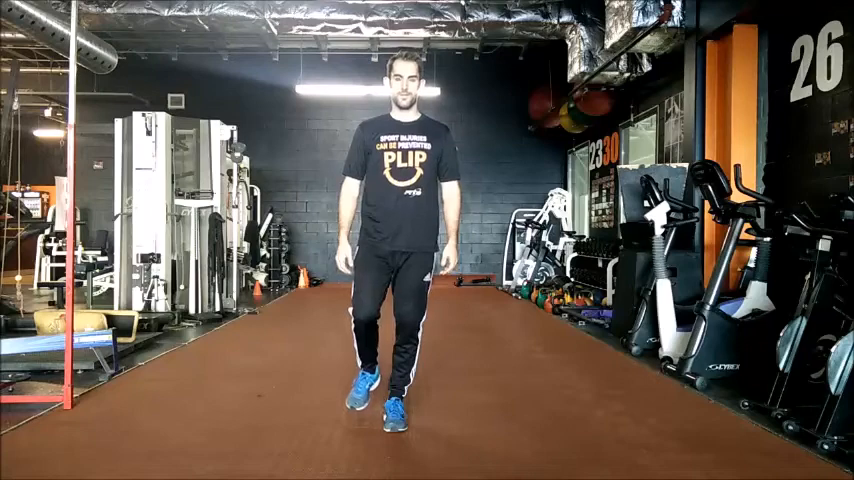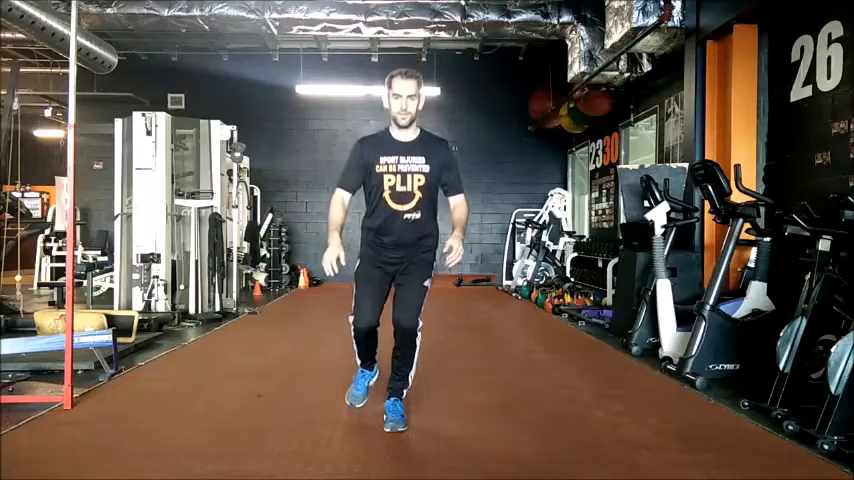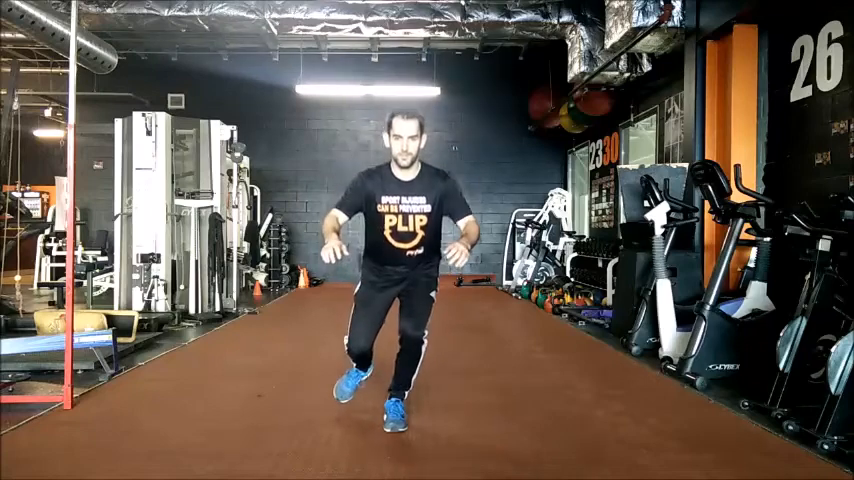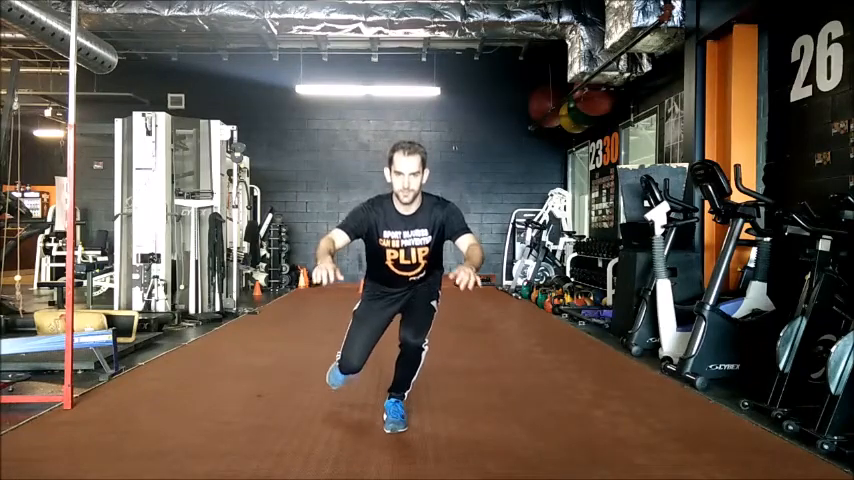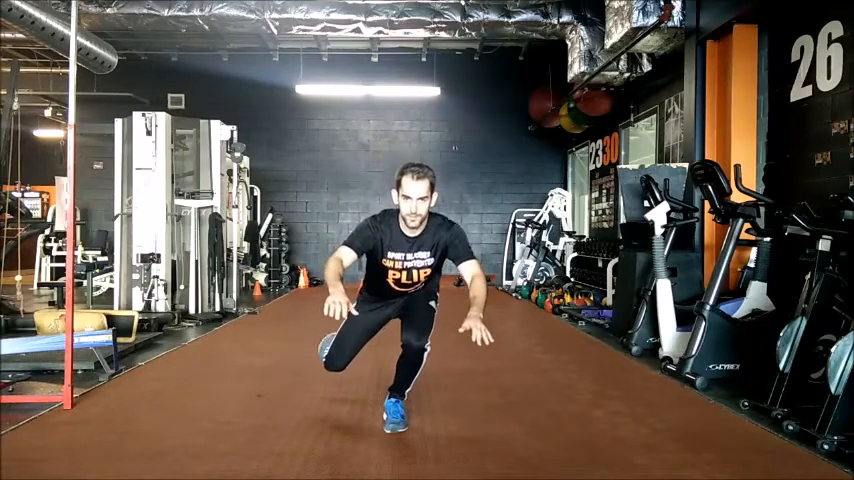
dt=0.5s
person 1, frame 1
left shoulder: (438, 134)
right shoulder: (368, 131)
left elbow: (451, 190)
right elbow: (350, 187)
left wrist: (452, 241)
right wrist: (343, 239)
left hip: (419, 247)
right hip: (373, 245)
left knee: (409, 323)
right knee: (363, 314)
left ankle: (396, 398)
right ankle: (368, 372)
person 1, frame 2
left shoulder: (438, 150)
right shoulder: (367, 147)
left elbow: (457, 200)
right elbow: (342, 196)
left wrist: (458, 233)
right wrist: (334, 239)
left hip: (418, 255)
right hip: (375, 253)
left knee: (407, 325)
right knee: (363, 322)
left ankle: (395, 398)
right ankle: (366, 370)
person 1, frame 3
left shoulder: (441, 183)
right shoulder: (368, 181)
left elbow: (470, 224)
right elbow: (335, 216)
left wrist: (465, 243)
right wrist: (331, 237)
left hip: (421, 273)
right hip: (377, 272)
left knee: (413, 334)
right knee: (357, 344)
left ankle: (396, 399)
right ankle: (361, 368)
person 1, frame 4
left shoulder: (443, 211)
right shoulder: (371, 211)
left elbow: (472, 246)
right elbow: (333, 238)
left wrist: (469, 266)
right wrist: (325, 259)
left hip: (423, 288)
right hip: (379, 289)
left knee: (413, 341)
right knee: (351, 364)
left ankle: (395, 400)
right ankle: (346, 364)
person 1, frame 5
left shoulder: (448, 232)
right shoulder: (375, 227)
left elbow: (474, 274)
right elbow: (337, 259)
left wrist: (475, 313)
right wrist: (336, 289)
left hip: (420, 296)
right hip: (376, 297)
left knee: (415, 343)
right knee: (334, 362)
left ankle: (395, 400)
right ankle: (337, 342)
